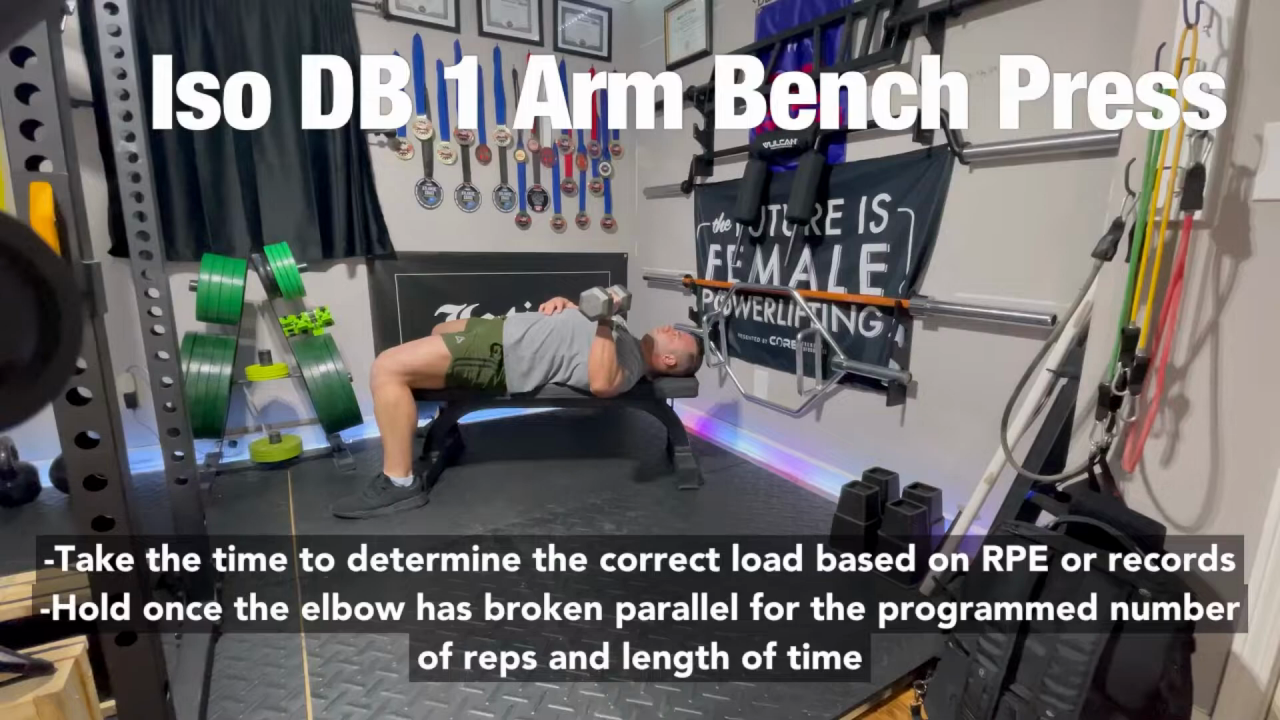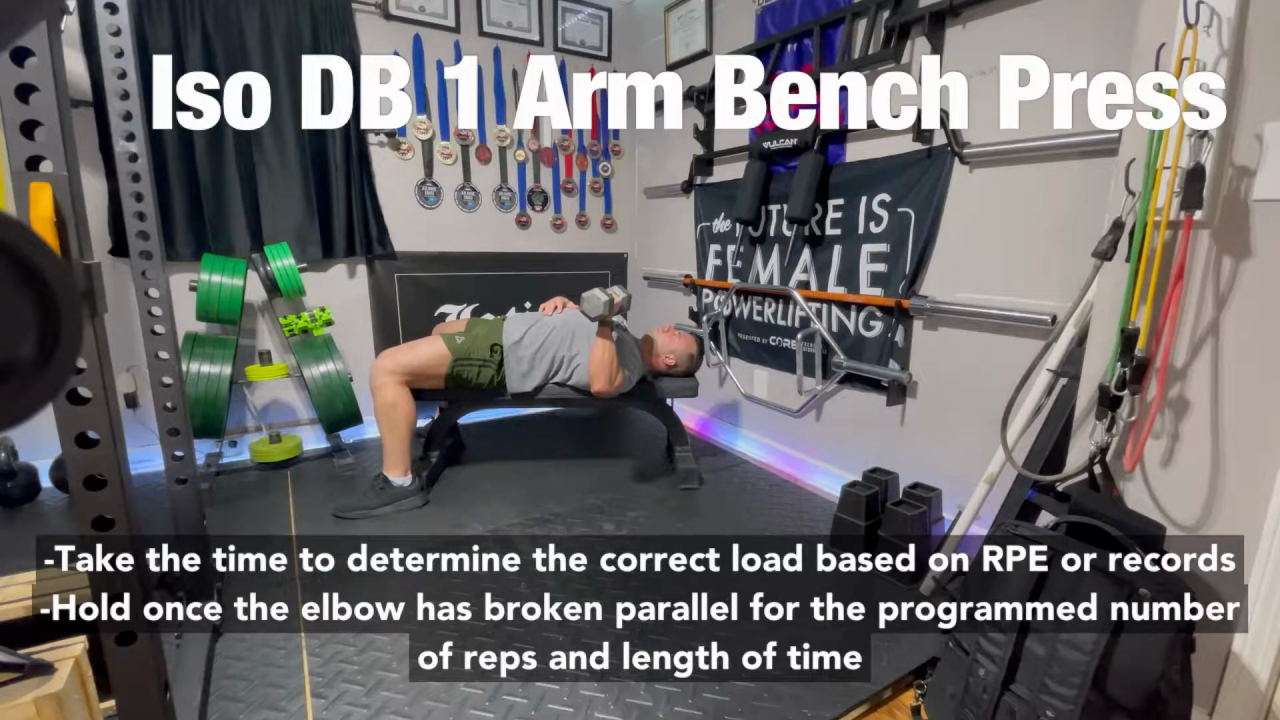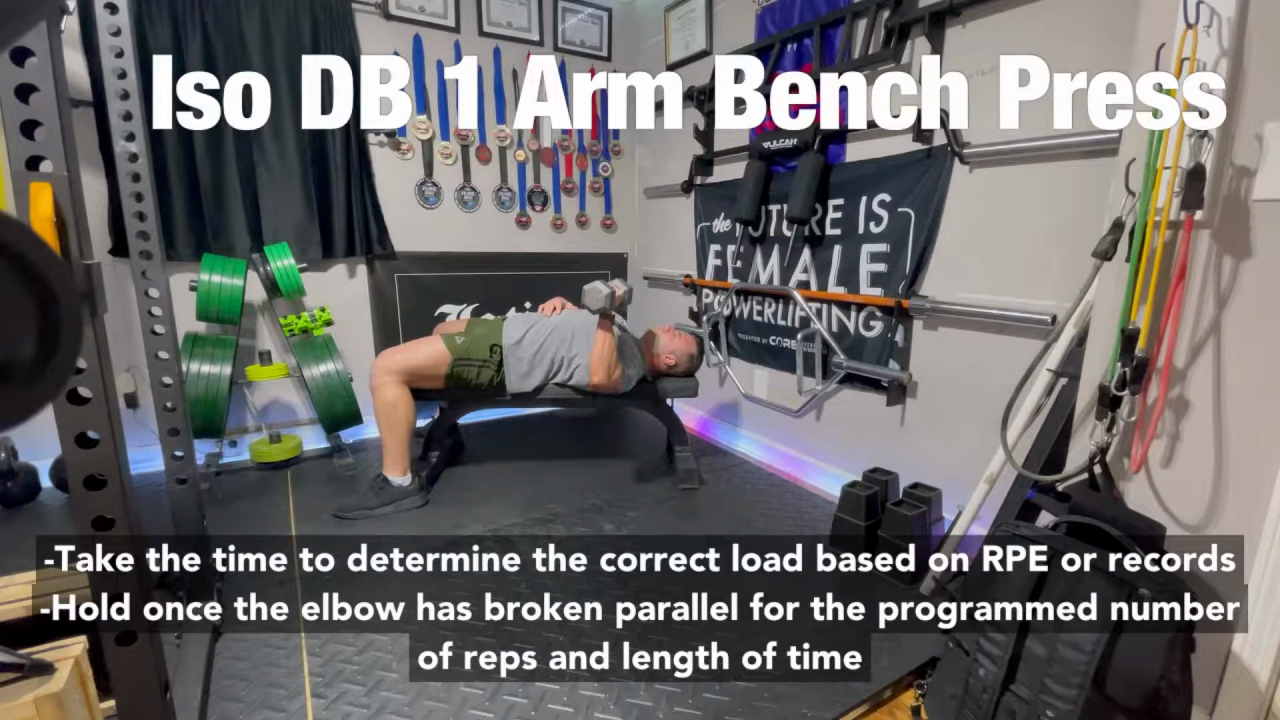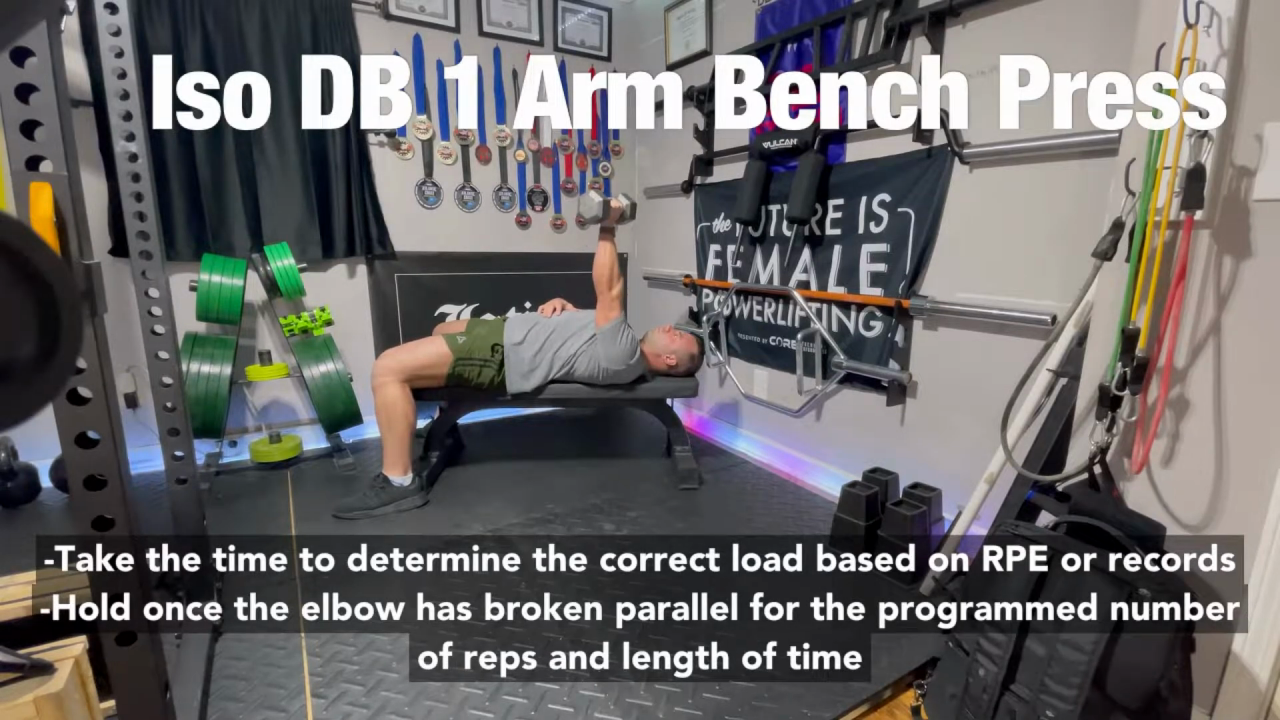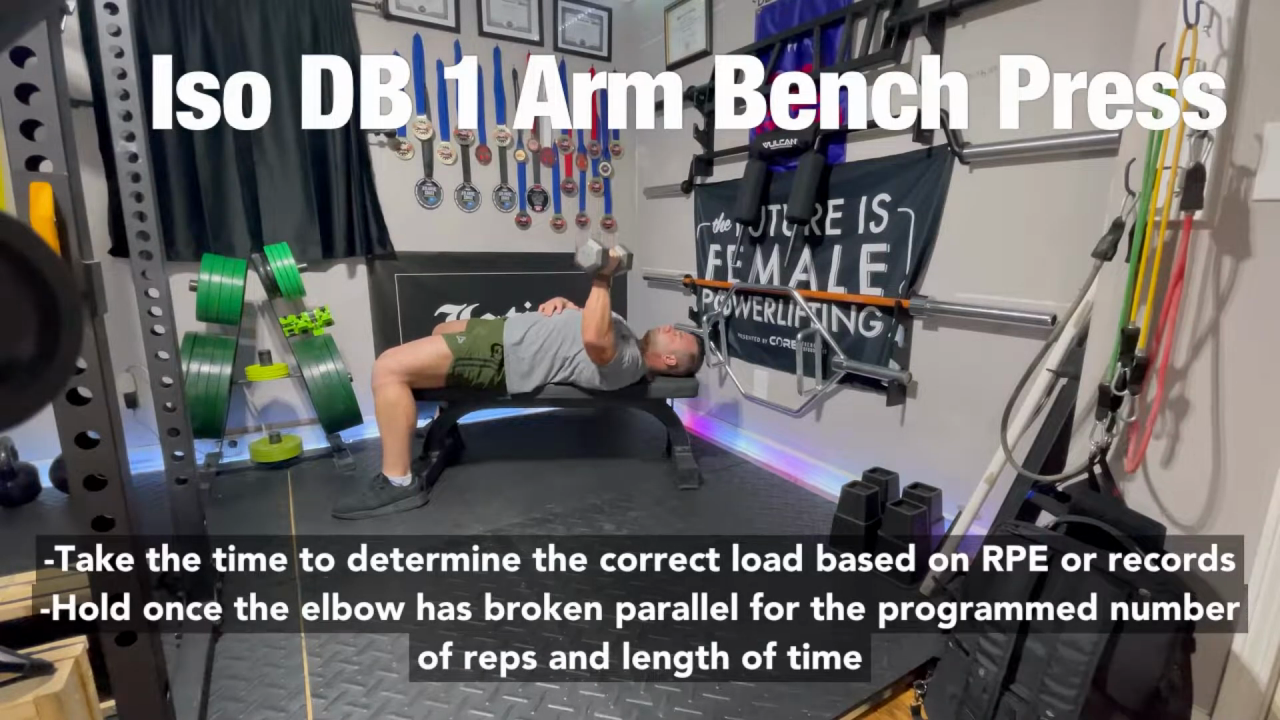
dt=1s
person 1, frame 1
left shoulder: (630, 364)
right shoulder: (626, 338)
left elbow: (601, 384)
right elbow: (584, 319)
left wrist: (604, 324)
right wrist: (563, 301)
left hip: (503, 355)
right hip: (507, 329)
left knee: (388, 368)
right knee: (441, 330)
left ankle: (400, 483)
person 1, frame 2
left shoulder: (629, 365)
right shoulder: (627, 337)
left elbow: (601, 384)
right elbow: (585, 315)
left wrist: (604, 324)
right wrist: (562, 301)
left hip: (503, 355)
left knee: (388, 367)
right knee: (441, 330)
left ankle: (399, 483)
person 1, frame 3
left shoulder: (628, 368)
right shoulder: (628, 343)
left elbow: (600, 378)
right elbow: (583, 326)
left wrist: (605, 316)
right wrist: (563, 302)
left hip: (502, 355)
left knee: (388, 367)
right knee: (441, 330)
left ankle: (398, 483)
person 1, frame 4
left shoulder: (622, 356)
right shoulder: (628, 344)
left elbow: (608, 291)
right elbow: (592, 316)
left wrist: (607, 227)
right wrist: (562, 303)
left hip: (503, 355)
right hip: (509, 330)
left knee: (388, 368)
right knee: (441, 329)
left ankle: (399, 482)
person 1, frame 5
left shoulder: (625, 365)
right shoulder: (629, 343)
left elbow: (592, 338)
right elbow: (585, 322)
left wrist: (603, 275)
right wrist: (563, 302)
left hip: (503, 355)
right hip: (509, 331)
left knee: (389, 368)
right knee: (440, 329)
left ankle: (399, 483)
